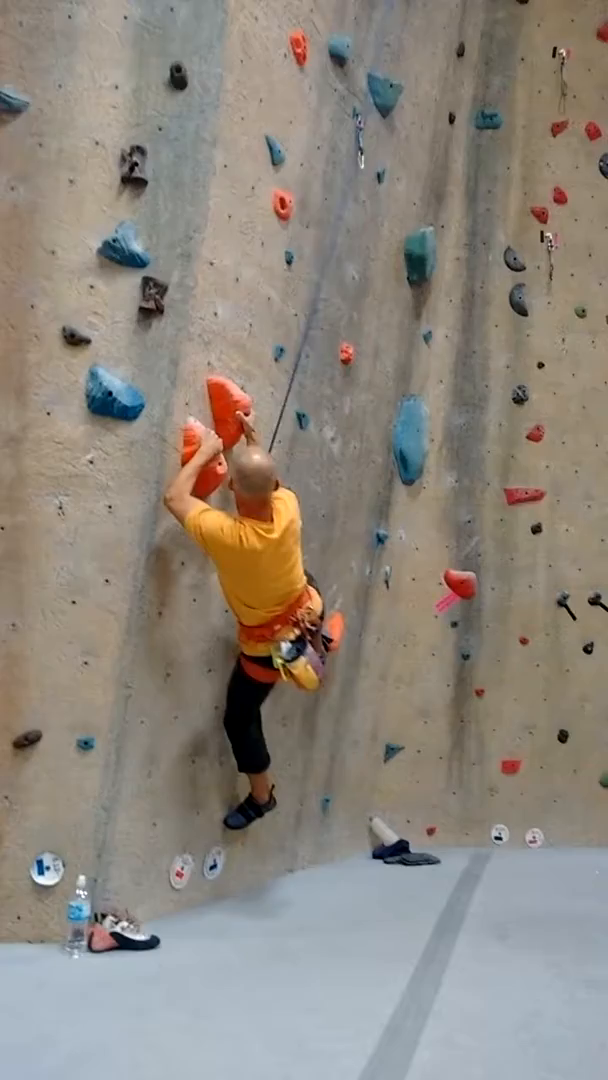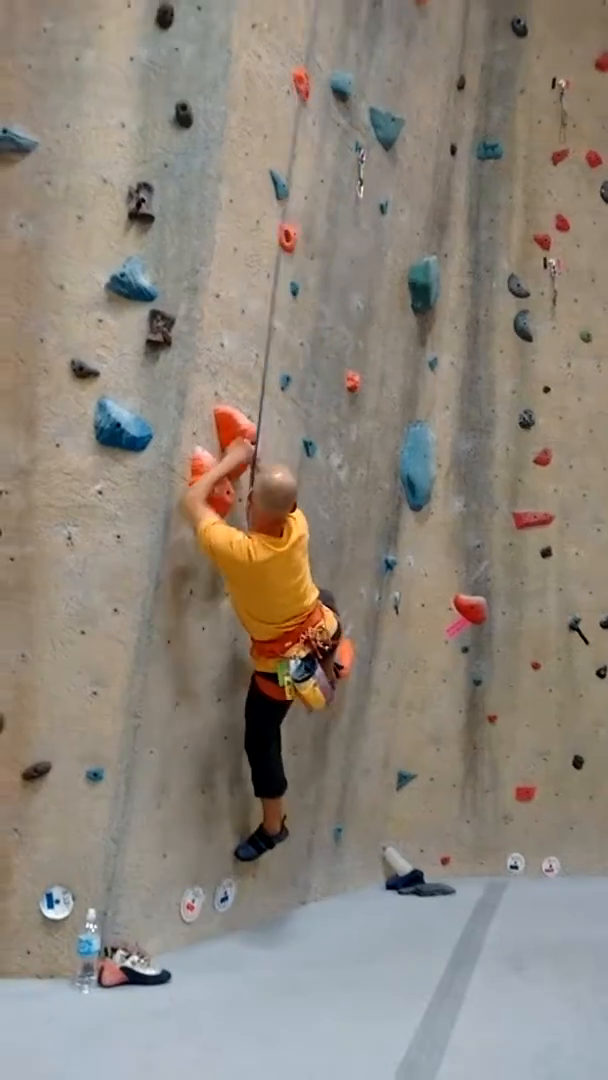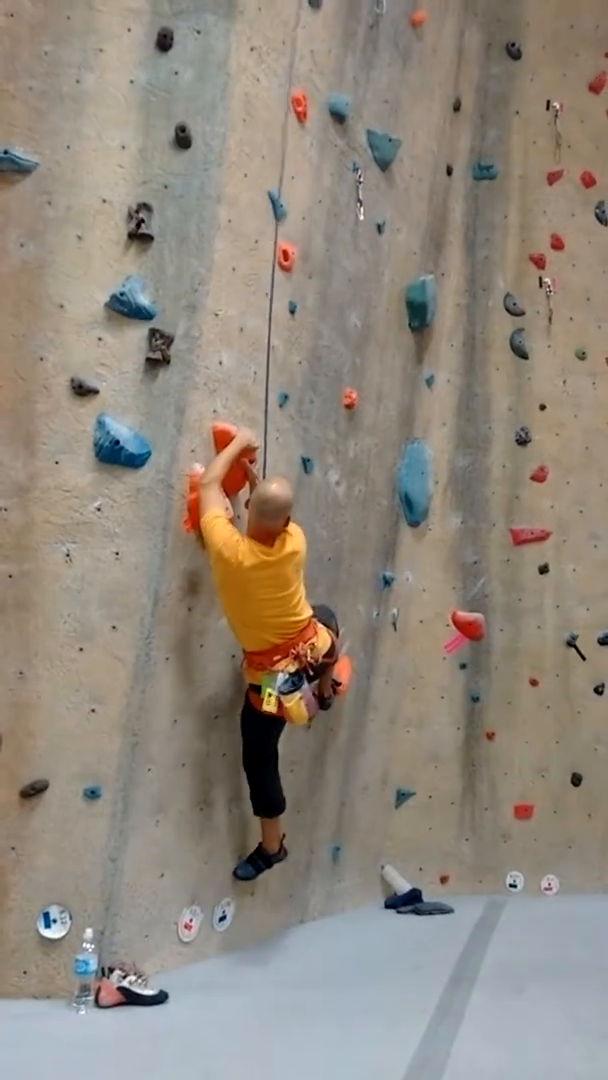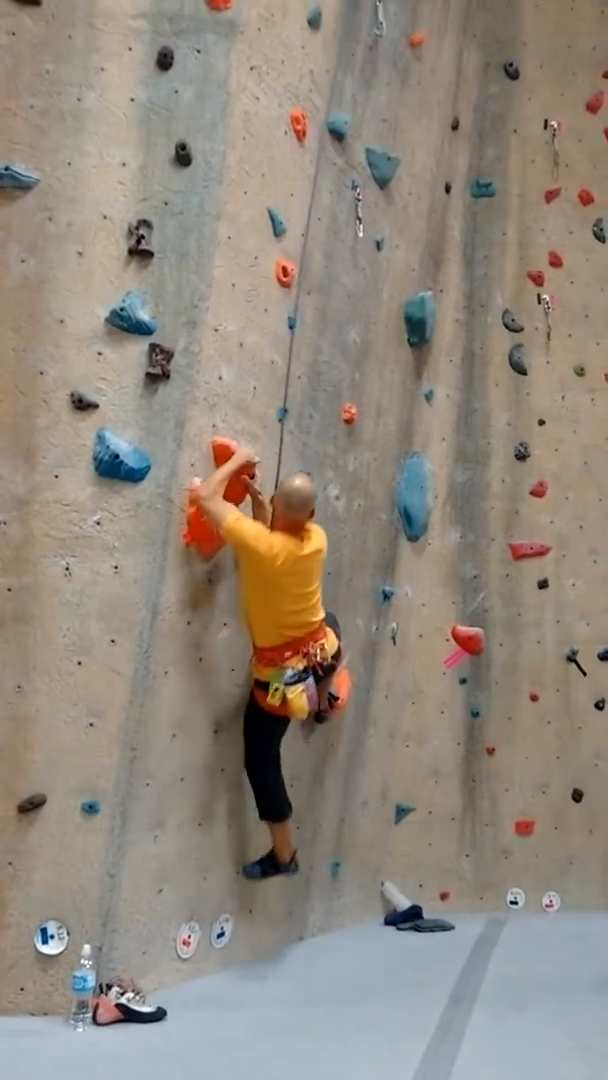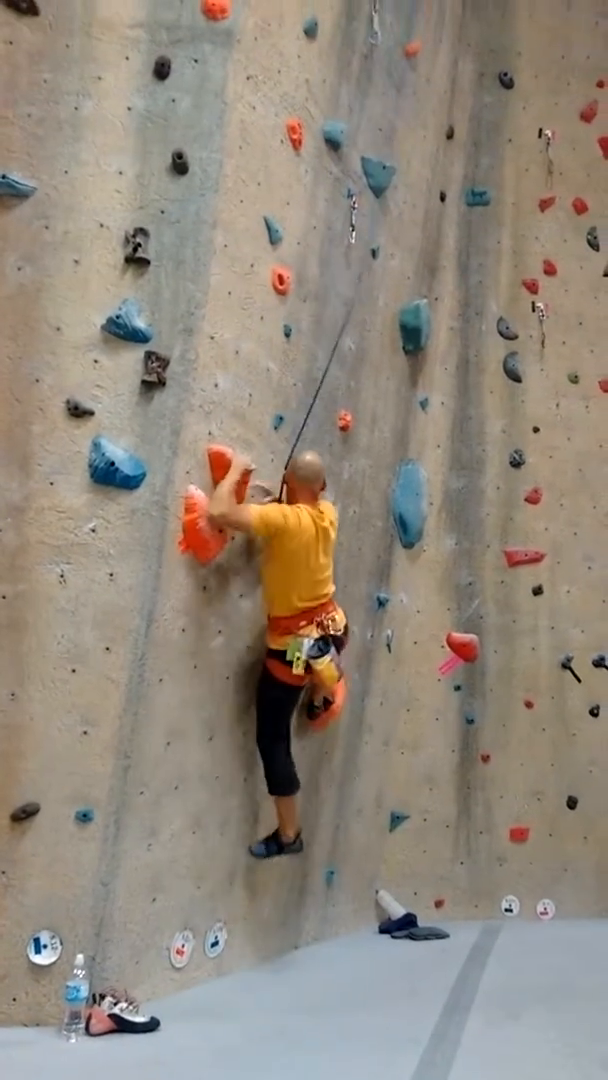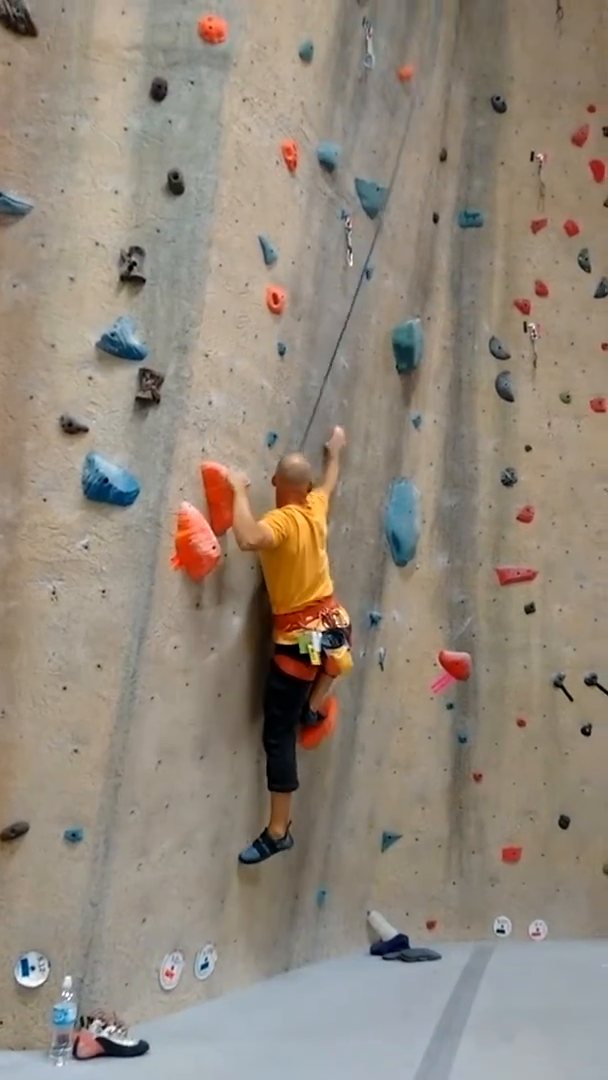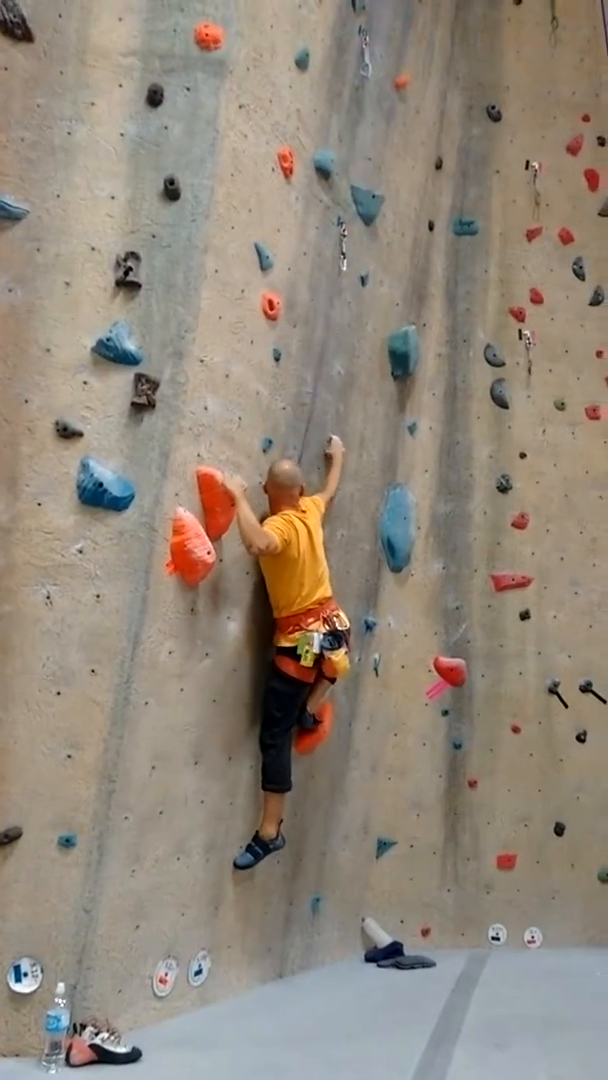
dt=0.3s
person 1, frame 1
left shoulder: (225, 535)
right shoulder: (288, 507)
left elbow: (174, 497)
right elbow: (269, 484)
left wrist: (205, 452)
right wrist: (253, 440)
left hip: (266, 644)
right hip: (306, 613)
left knee: (239, 719)
left ankle: (261, 798)
right ankle: (319, 638)
person 1, frame 2
left shoulder: (233, 549)
right shoulder: (298, 528)
left elbow: (191, 503)
right elbow: (281, 503)
left wrist: (229, 462)
right wrist: (258, 466)
left hip: (279, 660)
right hip: (323, 632)
left knee: (261, 742)
left ankle: (272, 828)
right ankle: (330, 670)
person 1, frame 3
left shoulder: (228, 550)
right shoulder: (295, 541)
left elbow: (209, 482)
left wrist: (238, 444)
right wrist: (256, 480)
left hip: (271, 672)
right hip: (314, 647)
left knee: (258, 759)
left ankle: (271, 847)
right ankle: (325, 689)
person 1, frame 4
left shoulder: (256, 542)
right shoulder: (316, 540)
left elbow: (205, 495)
left wrist: (238, 461)
right wrist: (261, 503)
left hip: (279, 669)
right hip: (322, 650)
left knee: (261, 761)
left ankle: (282, 854)
right ankle: (322, 700)
person 1, frame 5
left shoulder: (281, 518)
right shoulder: (328, 515)
left elbow: (217, 513)
left wrist: (235, 471)
right wrist: (281, 508)
left hip: (291, 641)
right hip: (329, 626)
left knee: (272, 737)
left ankle: (287, 833)
right ankle: (321, 696)
person 1, frame 6
left shoulder: (280, 522)
right shoulder: (317, 507)
left elbow: (247, 538)
right elbow: (330, 481)
left wrist: (239, 491)
right wrist: (335, 450)
left hip: (298, 637)
right hip: (332, 623)
left knee: (279, 734)
left ankle: (278, 830)
right ankle: (316, 707)
person 1, frame 7
left shoulder: (278, 526)
right shoulder: (311, 510)
left elbow: (257, 544)
right elbow: (331, 488)
left wrist: (239, 497)
right wrist: (337, 455)
left hip: (299, 638)
right hip: (332, 625)
left knee: (274, 734)
left ankle: (270, 831)
right ankle: (312, 709)
